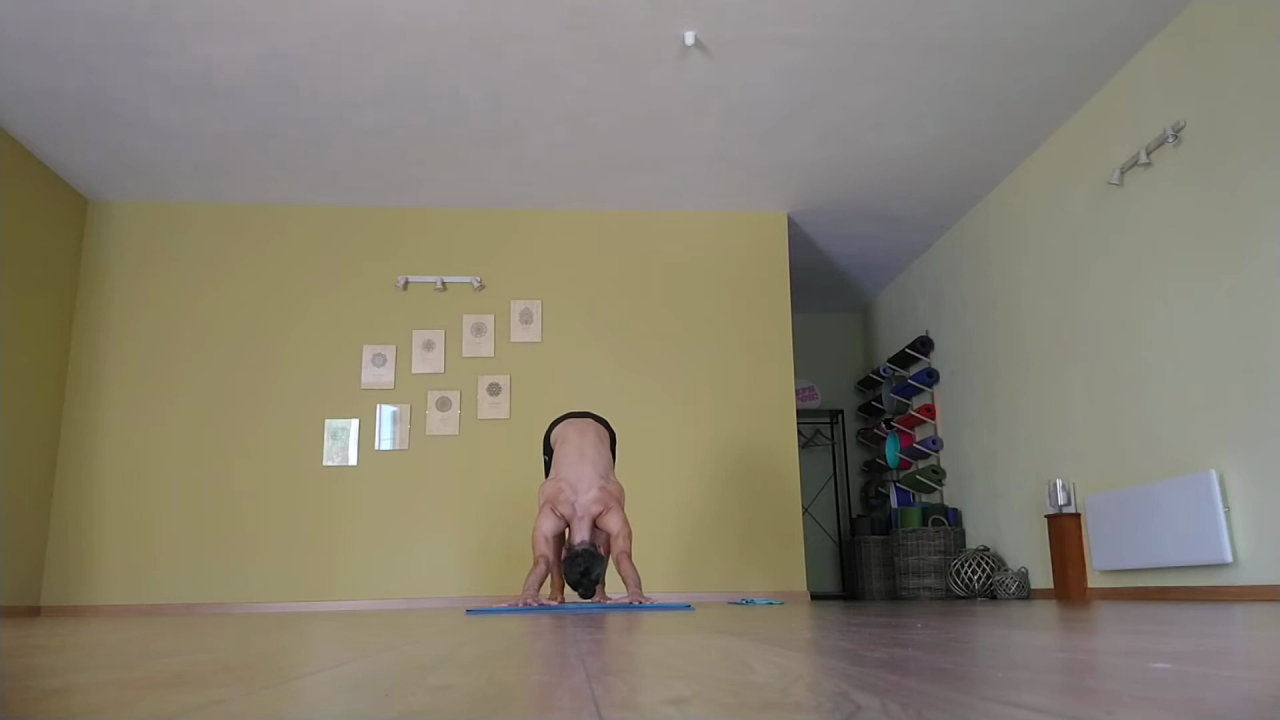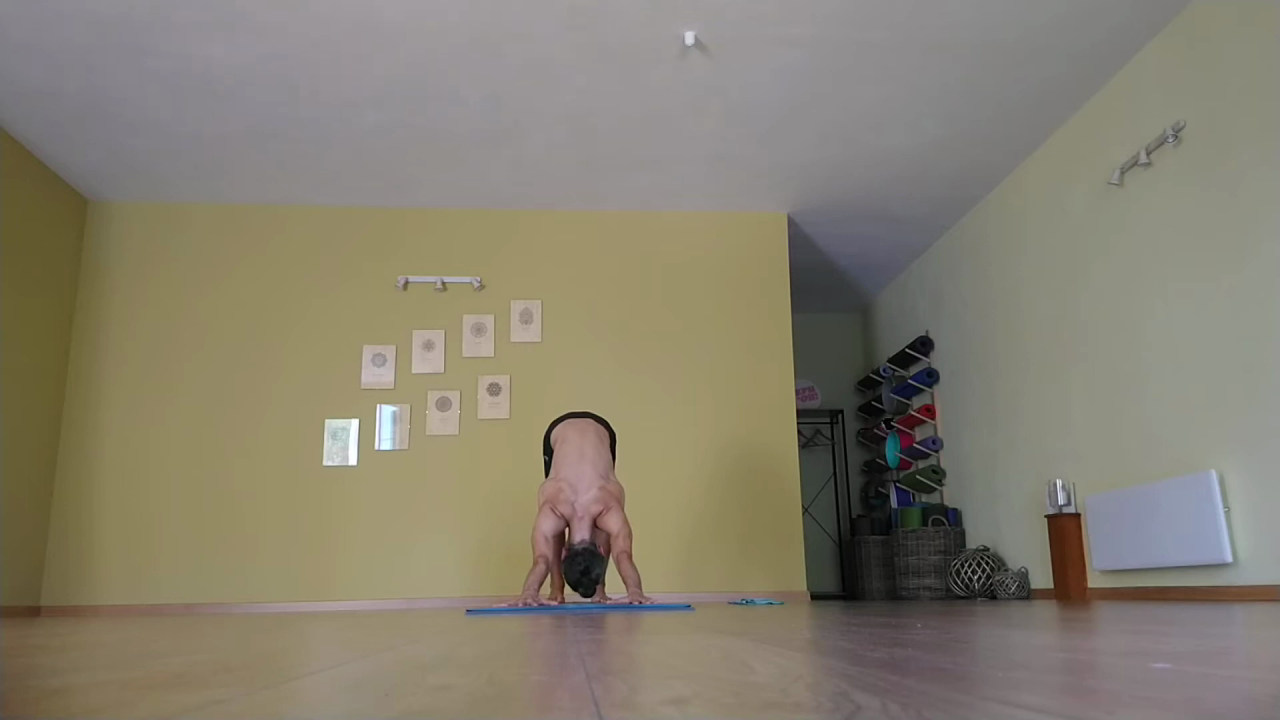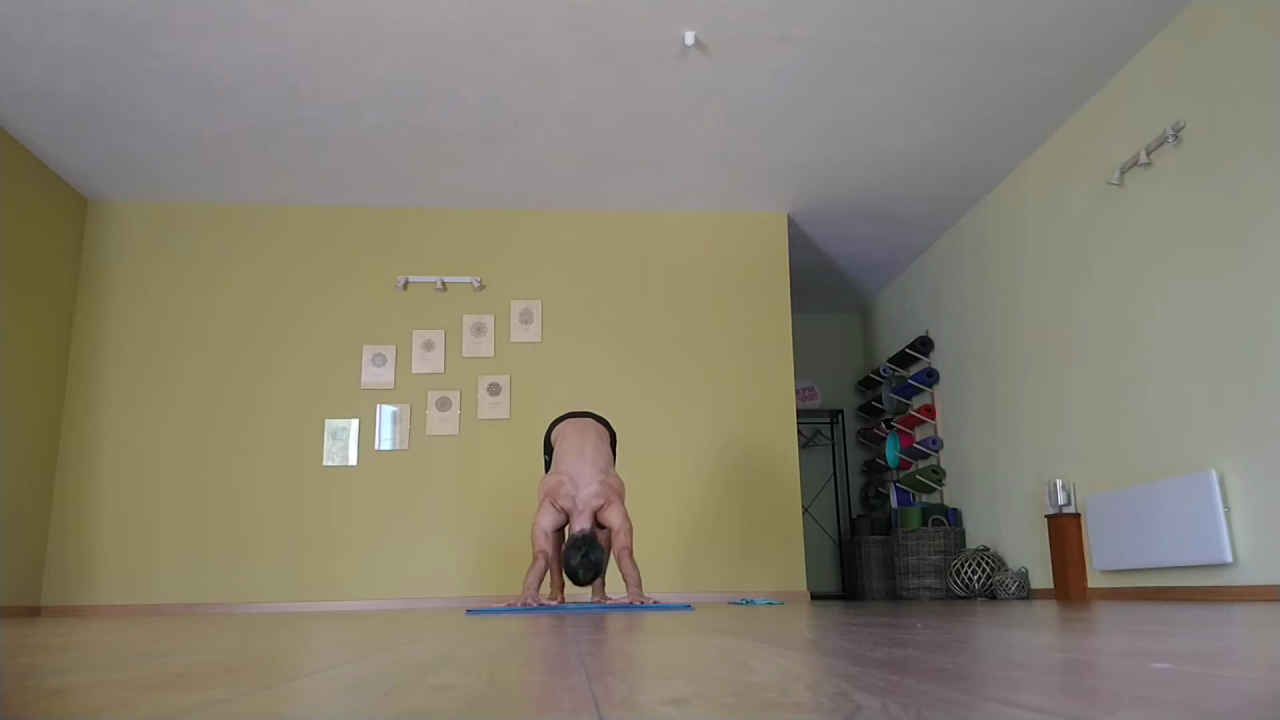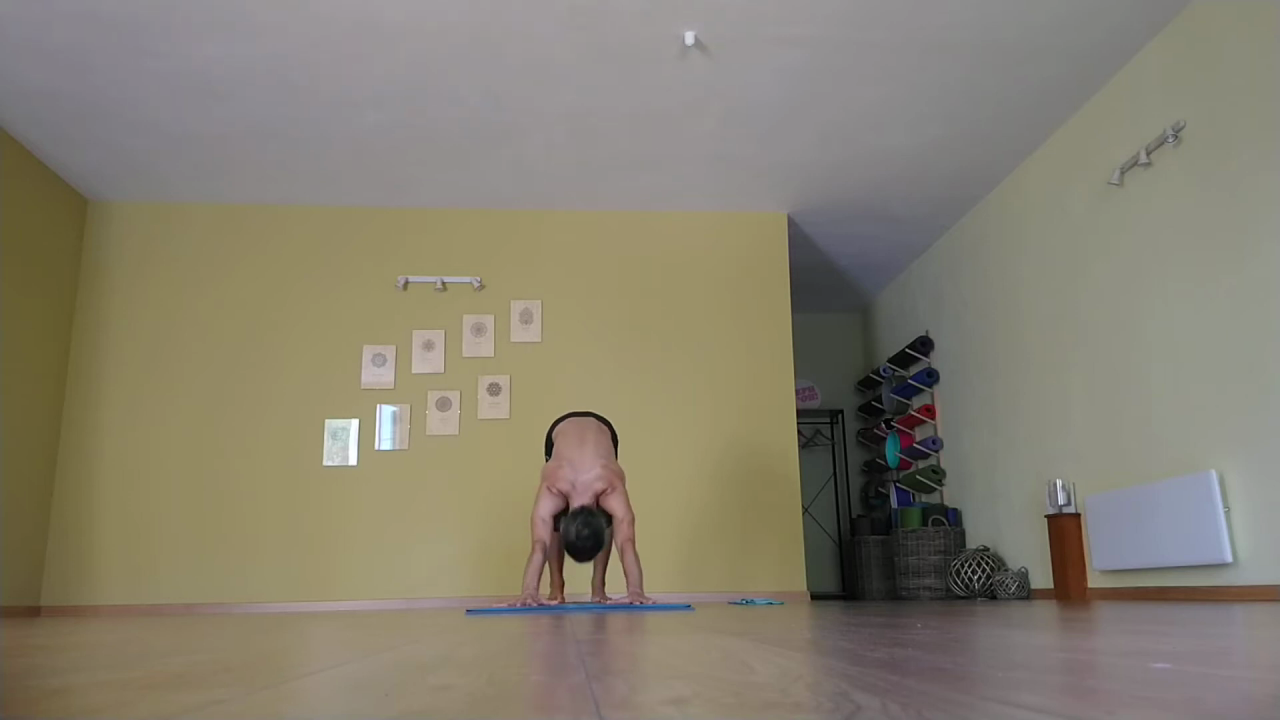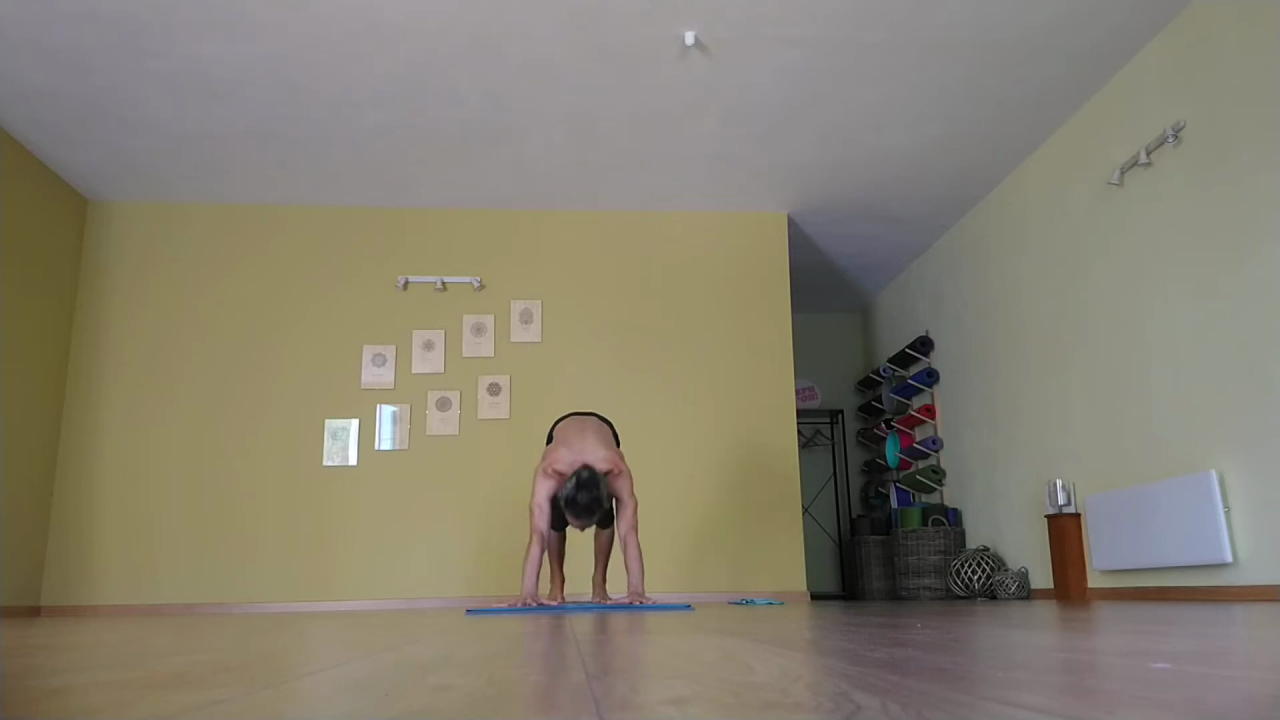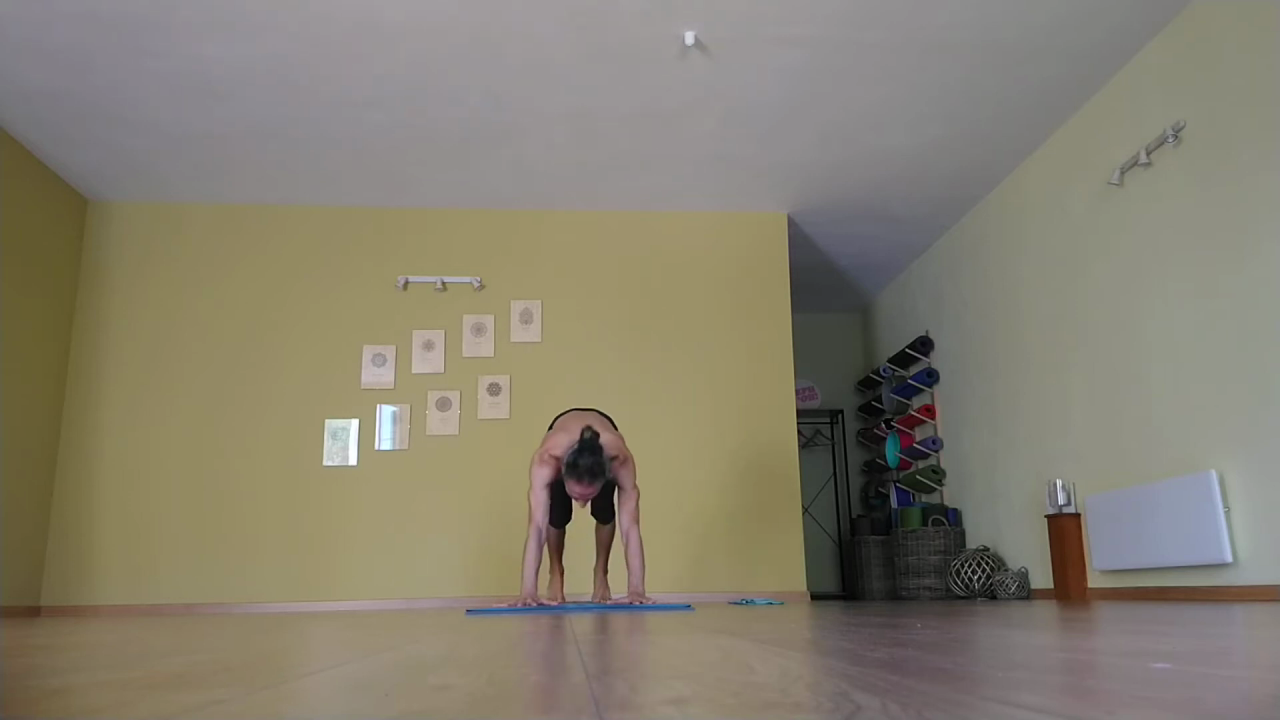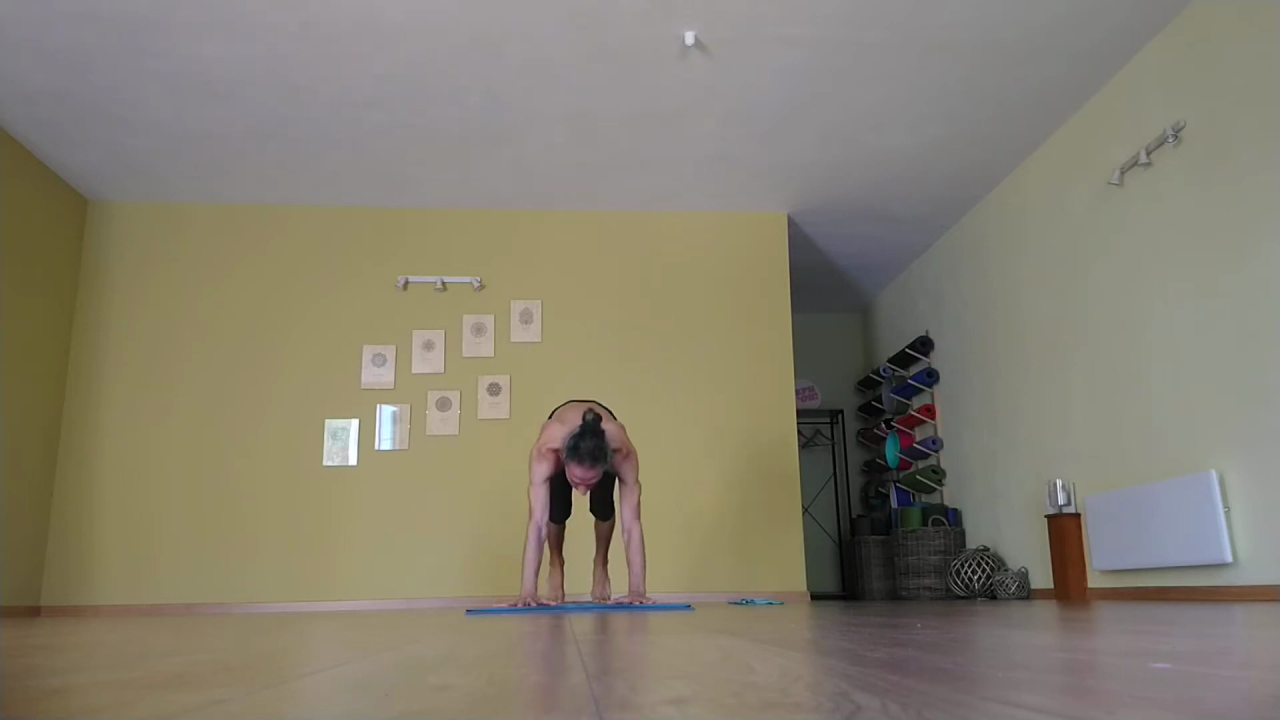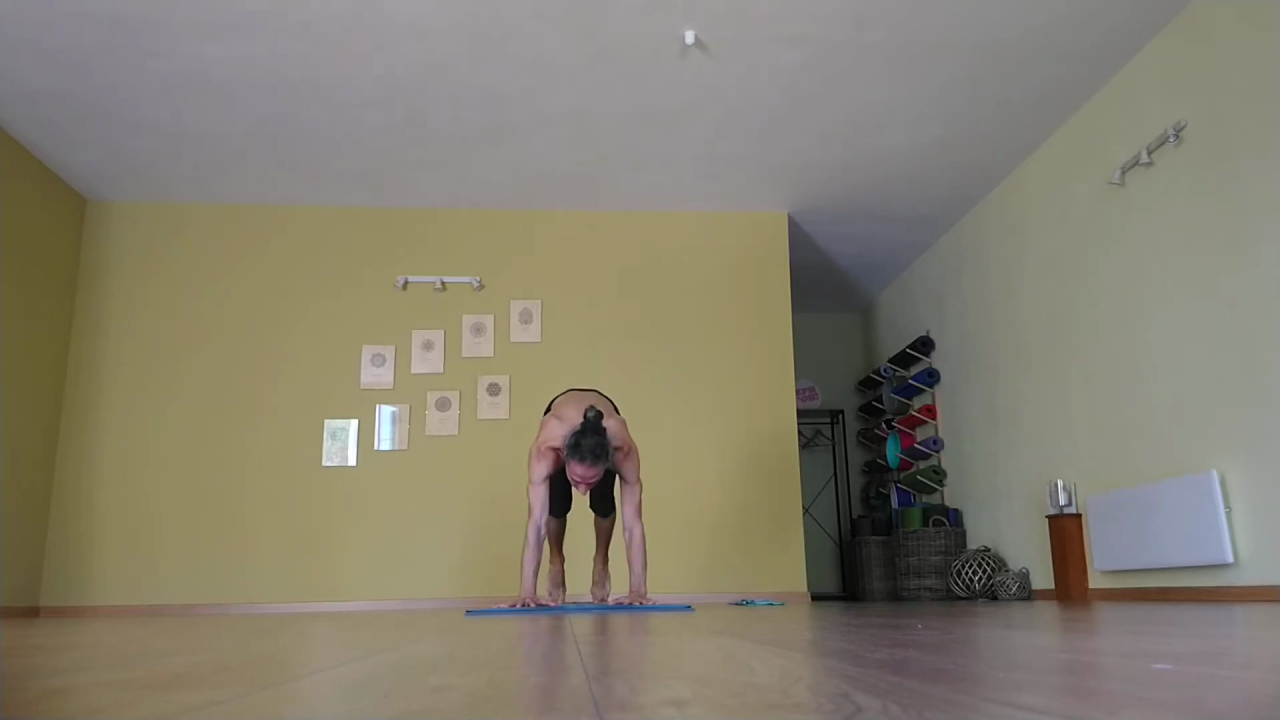
dt=0.2s
person 1, frame 1
left shoulder: (609, 508)
right shoulder: (553, 509)
left elbow: (623, 556)
right elbow: (541, 560)
left hip: (600, 430)
right hip: (559, 431)
left ankle: (599, 586)
right ankle: (556, 586)
person 1, frame 2
left shoulder: (609, 508)
right shoulder: (552, 509)
left elbow: (623, 556)
right elbow: (541, 560)
left hip: (601, 430)
right hip: (559, 430)
left ankle: (599, 587)
right ankle: (556, 587)
person 1, frame 3
left shoulder: (610, 502)
right shoulder: (552, 503)
left elbow: (624, 552)
right elbow: (540, 555)
left wrist: (635, 591)
right wrist: (529, 592)
left hip: (600, 429)
right hip: (559, 430)
left knee: (603, 521)
right knee: (555, 523)
left ankle: (599, 586)
right ankle: (556, 586)
person 1, frame 4
left shoulder: (612, 488)
right shoulder: (552, 489)
left elbow: (626, 542)
right elbow: (539, 544)
left wrist: (635, 591)
right wrist: (529, 592)
right hip: (560, 429)
left knee: (605, 518)
right knee: (553, 520)
left ankle: (599, 585)
right ankle: (556, 585)
person 1, frame 5
left shoulder: (616, 472)
right shoulder: (549, 472)
left elbow: (628, 533)
right elbow: (538, 533)
left wrist: (636, 590)
right wrist: (528, 592)
left knee: (606, 517)
right knee: (556, 519)
left ankle: (600, 582)
right ankle: (556, 581)
person 1, frame 6
left shoulder: (620, 459)
right shoulder: (547, 458)
left elbow: (630, 527)
right elbow: (537, 526)
left wrist: (636, 590)
right wrist: (527, 592)
right hip: (560, 450)
left knee: (604, 512)
right knee: (558, 514)
left ankle: (601, 574)
right ankle: (555, 573)
person 1, frame 7
left shoulder: (622, 452)
right shoulder: (546, 451)
left elbow: (631, 523)
right elbow: (537, 523)
left hip: (606, 442)
right hip: (560, 438)
left knee: (603, 507)
right knee: (558, 510)
left ankle: (601, 564)
right ankle: (556, 565)
person 1, frame 8
left shoulder: (623, 450)
right shoulder: (545, 449)
left elbow: (633, 522)
right elbow: (536, 521)
left knee: (603, 504)
right knee: (557, 505)
left ankle: (601, 561)
right ankle: (556, 561)
